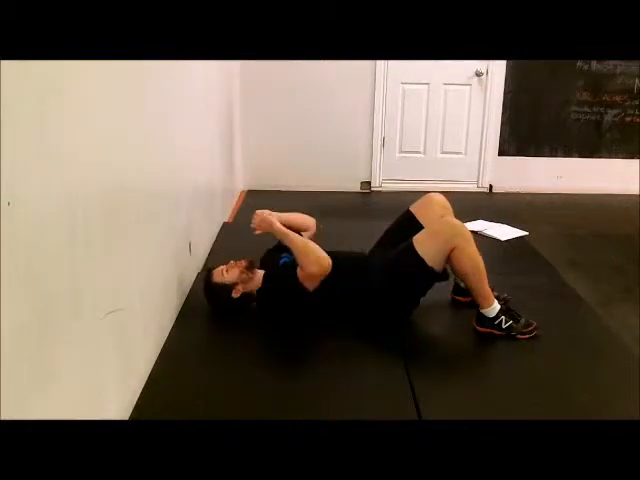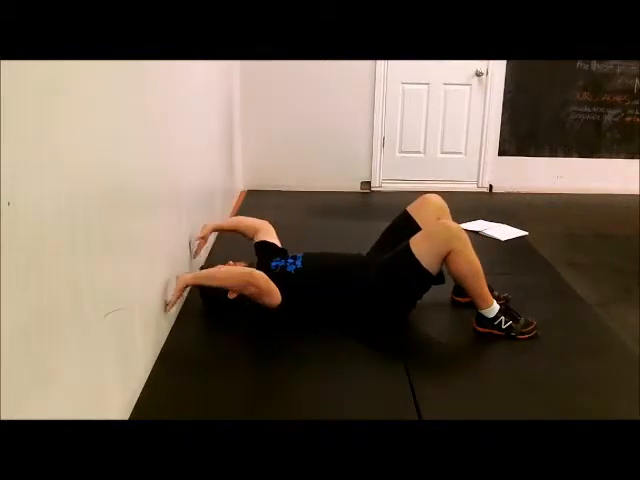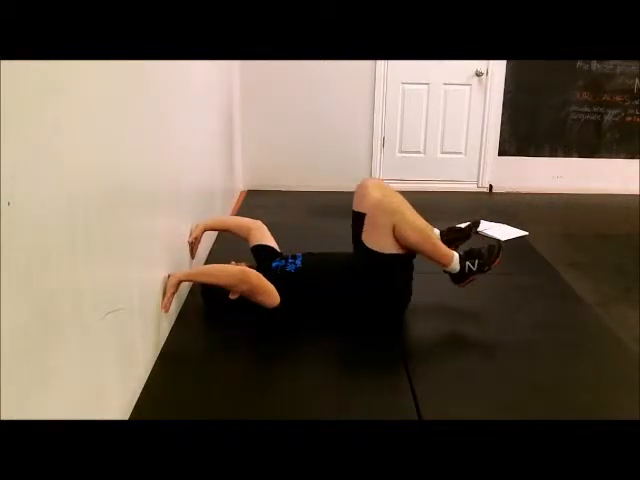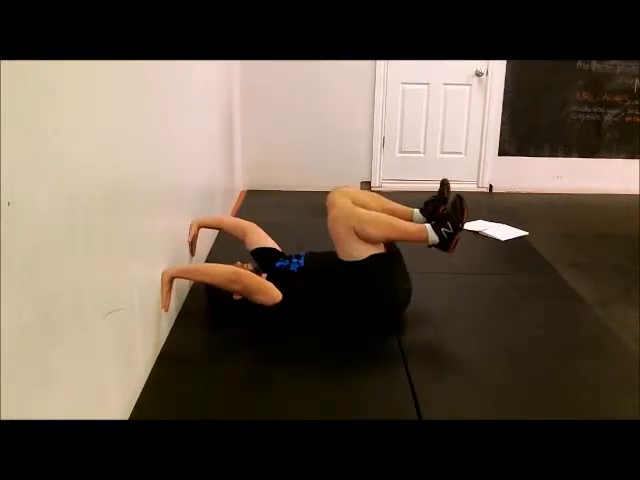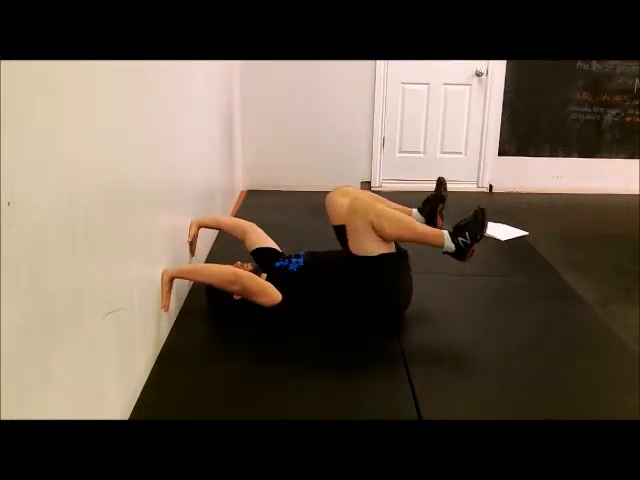
dt=1s
person 1, frame 1
left shoulder: (271, 263)
right shoulder: (276, 295)
left elbow: (310, 225)
right elbow: (320, 266)
left wrist: (277, 221)
right wrist: (277, 228)
left hip: (376, 263)
right hip: (386, 292)
left knee: (435, 203)
right knee: (453, 230)
left ankle: (466, 287)
right ankle: (492, 314)
person 1, frame 2
left shoulder: (270, 263)
right shoulder: (266, 292)
left elbow: (261, 225)
right elbow: (253, 280)
left wrist: (213, 227)
right wrist: (189, 278)
left hip: (372, 265)
right hip: (381, 293)
left knee: (432, 203)
right knee: (448, 232)
left ankle: (467, 288)
right ankle: (491, 315)
person 1, frame 3
left shoulder: (268, 263)
right shoulder: (269, 294)
left elbow: (254, 226)
right elbow: (243, 277)
left wrist: (204, 225)
right wrist: (180, 276)
left hip: (363, 268)
right hip: (381, 290)
left knee: (370, 188)
right knee: (382, 206)
left ankle: (437, 240)
right ankle: (457, 267)
person 1, frame 4
left shoulder: (272, 266)
right shoulder: (272, 297)
left elbow: (246, 228)
right elbow: (236, 278)
left wrist: (200, 223)
right wrist: (173, 272)
left hip: (381, 278)
right hip: (382, 292)
left knee: (339, 197)
right knee: (343, 213)
left ankle: (421, 217)
right ankle: (436, 235)
person 1, frame 5
left shoulder: (271, 266)
right shoulder: (271, 296)
left elbow: (246, 228)
right elbow: (235, 278)
left wrist: (201, 222)
right wrist: (172, 272)
left hip: (375, 275)
right hip: (383, 292)
left knee: (339, 196)
right knee: (362, 210)
left ankle: (420, 217)
right ankle: (452, 243)
